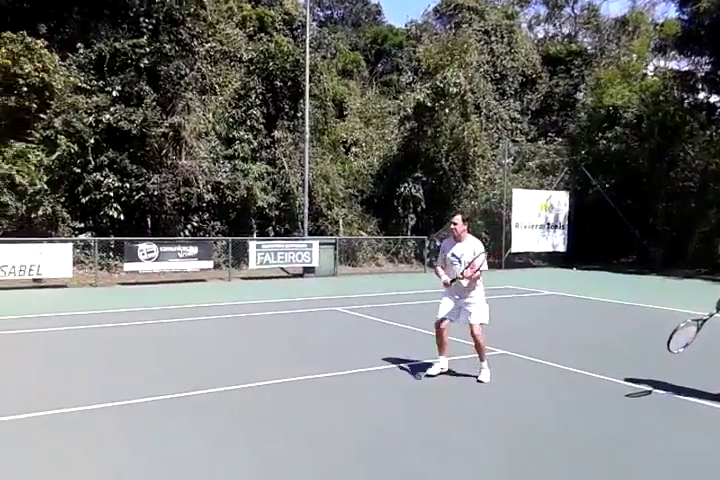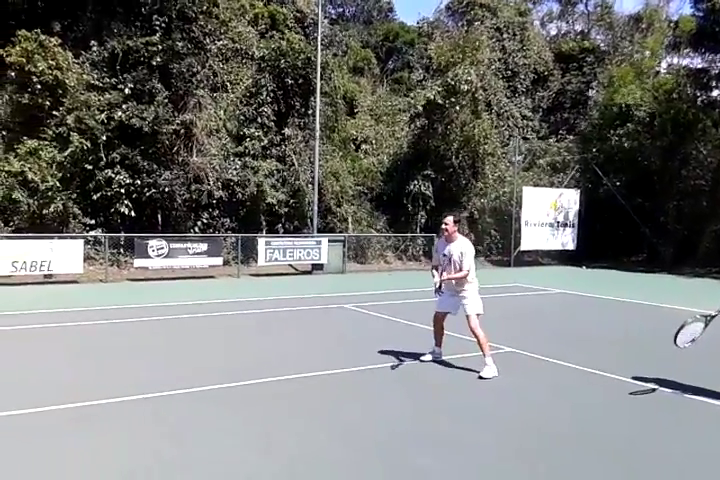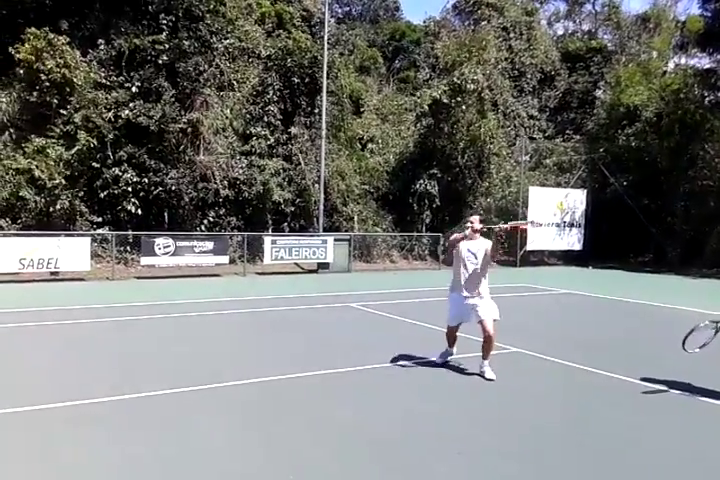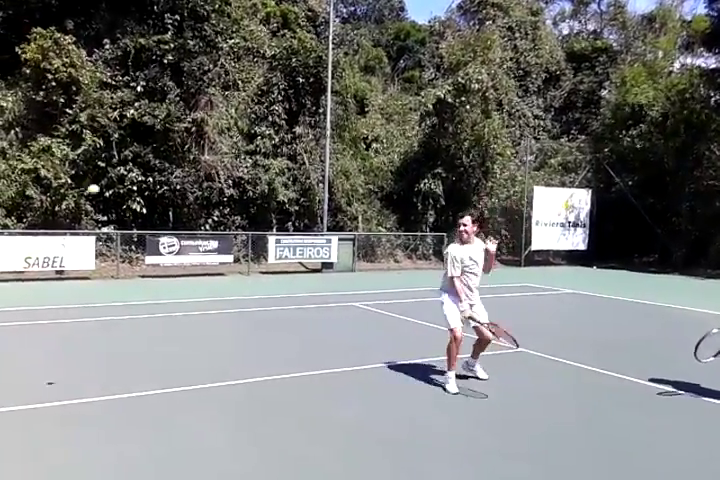
dt=0.5s
person 1, frame 1
left shoulder: (476, 245)
right shoulder: (446, 244)
left elbow: (478, 273)
right elbow: (438, 266)
left wrist: (470, 275)
right wrist: (442, 277)
left hip: (472, 295)
right hip: (451, 293)
left knee: (476, 333)
right knee: (440, 325)
left ankle: (484, 367)
right ankle: (442, 362)
person 1, frame 2
left shoulder: (465, 246)
right shoulder: (439, 244)
left elbow: (465, 273)
right elbow: (435, 265)
left wrist: (448, 277)
right wrist: (436, 277)
left hip: (467, 290)
right hip: (449, 289)
left knee: (474, 326)
right knee: (437, 318)
left ankle: (490, 364)
right ankle: (437, 351)
person 1, frame 3
left shoulder: (485, 244)
right shoulder: (459, 240)
left elbow: (492, 253)
right elbow: (450, 242)
right wrist: (466, 234)
left hip: (480, 295)
right hip: (458, 294)
left knee: (489, 333)
right knee: (451, 330)
left ankle: (485, 365)
right ankle: (450, 350)
person 1, frame 4
left shoulder: (479, 245)
right shoulder: (453, 250)
left elbow: (486, 270)
right elbow: (454, 280)
left wrist: (490, 252)
right wrist: (462, 305)
left hip: (472, 298)
right hip: (452, 297)
left knee: (486, 337)
right knee: (456, 335)
left ankle: (472, 363)
right ankle: (450, 376)
